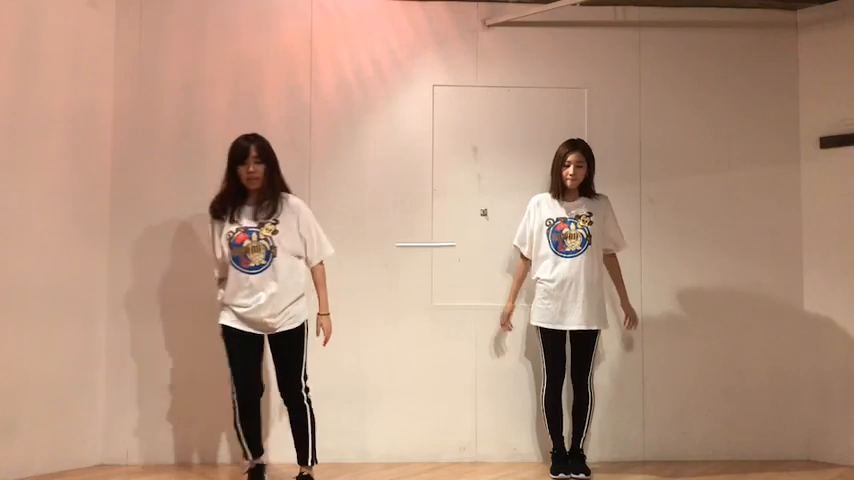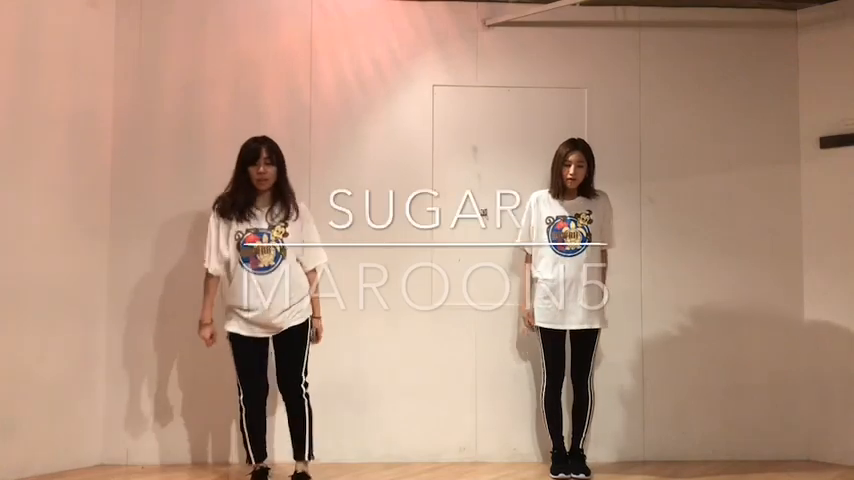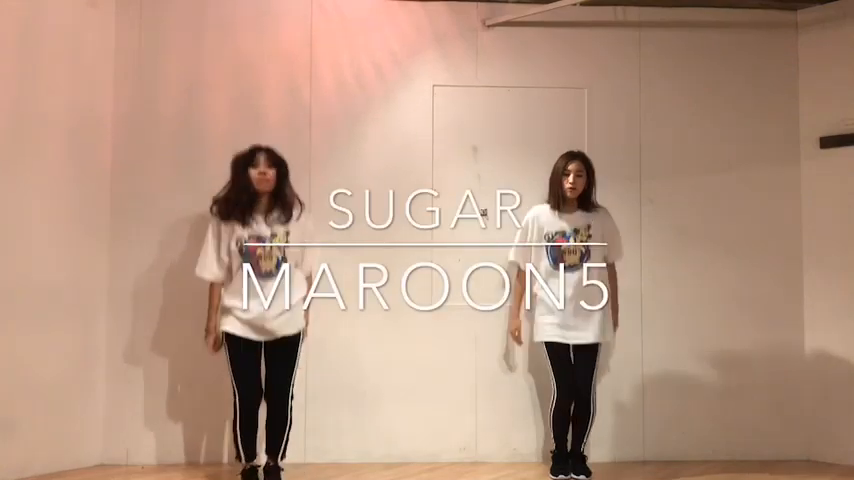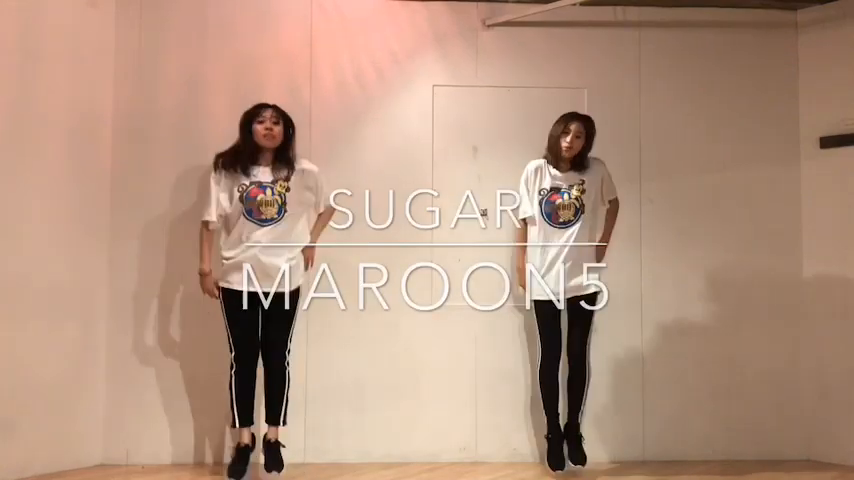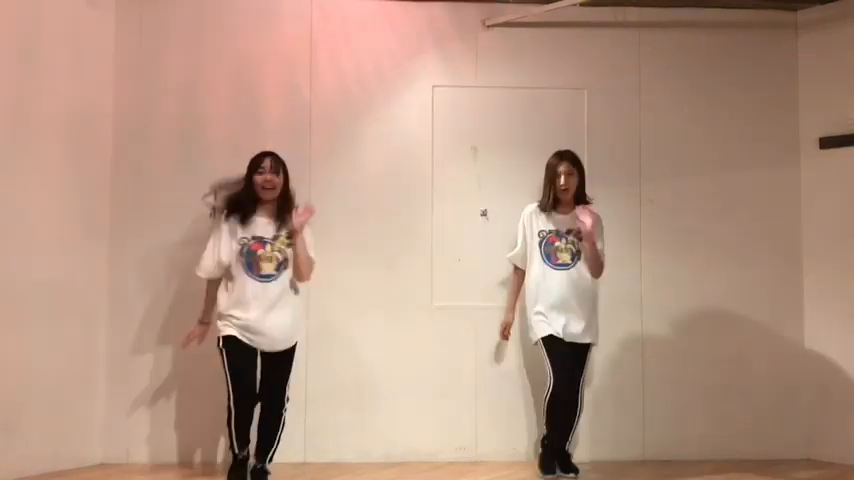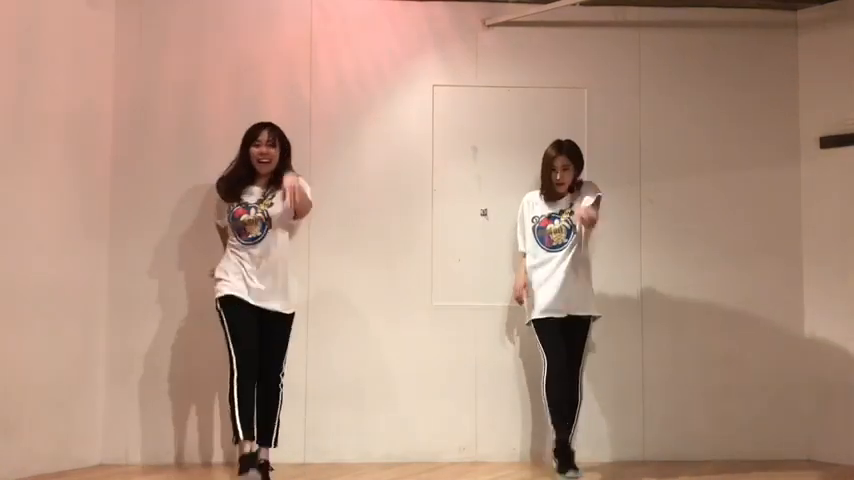
dt=0.3s
person 1, frame 1
left shoulder: (291, 207)
right shoulder: (224, 212)
left elbow: (316, 260)
right elbow: (221, 271)
left wrist: (324, 311)
right wrist: (227, 306)
left hip: (288, 315)
right hip: (239, 318)
left knee: (295, 393)
right knee: (246, 393)
person 1, frame 2
left shoulder: (296, 212)
right shoulder: (226, 212)
left elbow: (312, 269)
right elbow: (215, 269)
left wrist: (317, 314)
right wrist: (206, 317)
left hip: (292, 317)
right hip: (244, 320)
left knee: (294, 391)
right knee: (251, 396)
person 1, frame 3
left shoulder: (295, 214)
right shoulder: (225, 216)
left elbow: (306, 270)
right elbow: (216, 275)
left wrist: (304, 311)
right wrist: (213, 323)
left hip: (286, 324)
right hip: (240, 324)
left knee: (280, 396)
right knee: (247, 398)
person 1, frame 4
left shoulder: (301, 172)
right shoulder: (227, 170)
left elbow: (327, 204)
right elbow: (210, 219)
left wrist: (312, 238)
right wrist: (205, 265)
left hip: (285, 279)
right hip: (238, 279)
left knee: (277, 357)
right knee: (243, 357)
left ankle: (273, 437)
right ankle: (244, 440)
person 1, frame 5
left shoulder: (293, 223)
right shoulder: (232, 222)
left elbow: (305, 274)
right elbow: (214, 275)
left wrist: (299, 233)
right wrist: (204, 320)
left hip: (281, 328)
right hip: (236, 325)
left knee: (275, 401)
right knee: (241, 397)
person 1, frame 6
left shoulder: (292, 189)
right shoulder: (231, 190)
left elbow: (302, 207)
left wrist: (296, 189)
right wrist: (228, 258)
left hip: (277, 295)
right hip: (236, 290)
left knee: (270, 376)
right knee: (243, 365)
person 2, frame 1
left shoulder: (600, 205)
right shoulder: (540, 204)
left elbow: (609, 255)
right elbow: (525, 256)
left wrist: (625, 302)
right wrist: (511, 301)
left hip: (587, 308)
right hip: (549, 307)
left knee: (582, 381)
right knee: (553, 381)
left ankle: (577, 452)
right ankle: (557, 452)
person 2, frame 2
left shoulder: (600, 202)
right shoulder: (539, 201)
left elbow: (604, 252)
right elbow: (530, 255)
left wrist: (601, 292)
right wrist: (526, 301)
left hip: (587, 308)
right hip: (549, 306)
left knee: (582, 380)
right knee: (553, 380)
left ankle: (577, 452)
right ankle: (558, 452)
person 2, frame 3
left shoulder: (600, 216)
right shoulder: (537, 216)
left elbow: (609, 264)
right elbow: (523, 267)
left wrist: (614, 308)
right wrist: (515, 314)
left hip: (589, 319)
right hip: (551, 320)
left knee: (585, 391)
right knee: (564, 390)
person 2, frame 4
left shoulder: (595, 170)
right shoulder: (536, 170)
left elbow: (612, 202)
right elbow: (525, 219)
left wrist: (603, 242)
right wrist: (520, 263)
left hip: (582, 277)
right hip: (544, 278)
left knee: (578, 355)
right knee: (550, 355)
left ankle: (573, 431)
right ankle: (554, 433)
person 2, frame 5
left shoulder: (590, 218)
right shoulder: (532, 216)
left elbow: (597, 271)
right elbow: (520, 267)
left wrist: (589, 236)
right wrist: (509, 311)
left hip: (580, 318)
right hip: (544, 314)
left knee: (572, 390)
right knee: (557, 382)
left ankle: (562, 452)
right ankle: (549, 447)
person 2, frame 6
left shoulder: (588, 193)
right shoulder: (531, 201)
left elbow: (592, 216)
left wrist: (586, 212)
right wrist: (520, 276)
left hip: (577, 298)
right hip: (544, 299)
left knee: (572, 373)
right knee: (554, 365)
left ankle: (564, 446)
right ankle: (560, 444)
